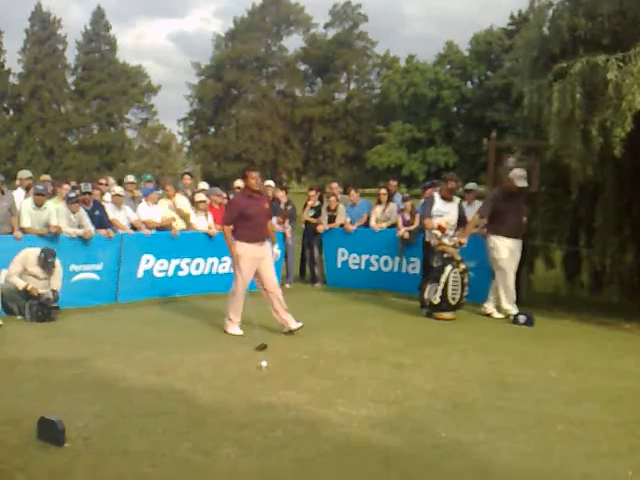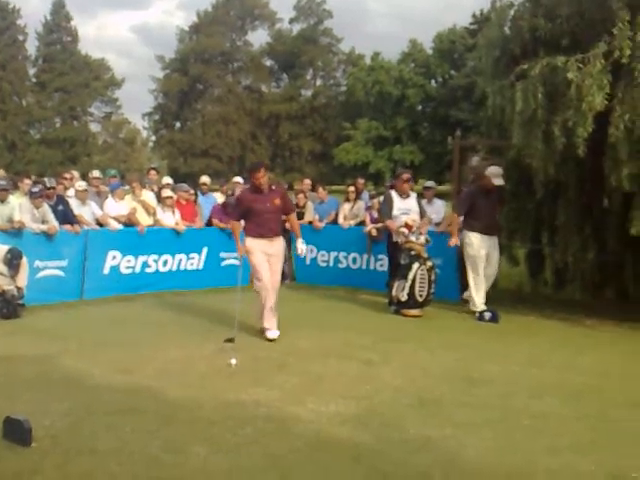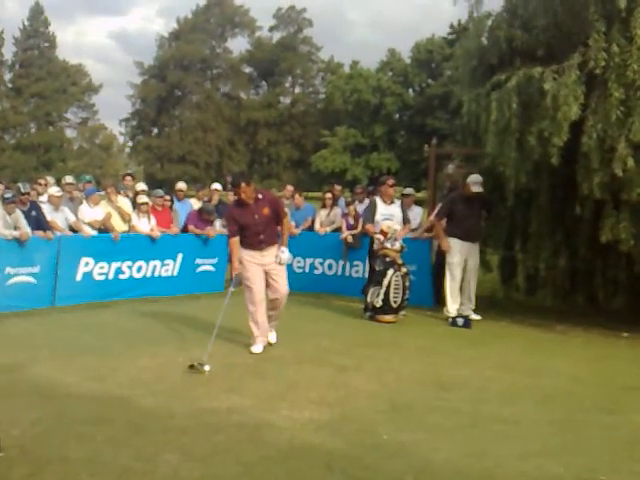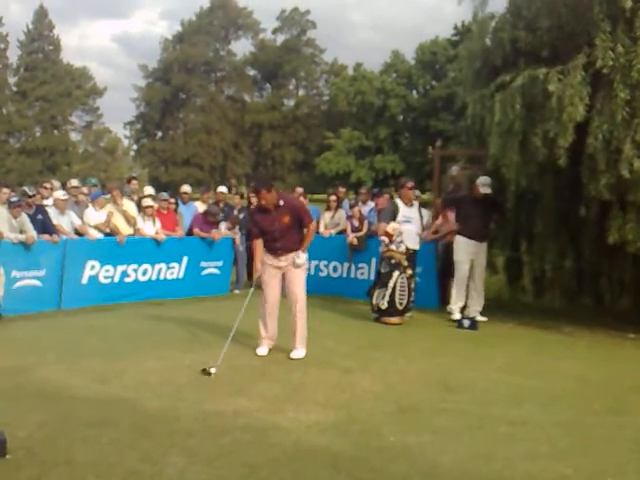
dt=0.5s
person 1, frame 1
left shoulder: (264, 199)
right shoulder: (237, 201)
right elbow: (226, 226)
left wrist: (274, 244)
right wrist: (232, 249)
left hip: (264, 247)
right hip: (245, 248)
left knee: (272, 286)
right knee: (240, 287)
left ankle: (287, 322)
right ankle: (231, 323)
person 1, frame 2
left shoulder: (279, 193)
right shoulder: (244, 196)
left elbow: (291, 215)
right elbow: (235, 220)
left wrist: (299, 239)
right wrist: (238, 243)
left hip: (277, 242)
right hip: (255, 243)
left knee: (274, 284)
right knee: (265, 282)
left ankle: (270, 322)
right ankle: (268, 324)
person 1, frame 3
left shoulder: (270, 199)
right shoulder: (233, 211)
left elbow: (284, 221)
right elbow: (234, 237)
left wrist: (284, 246)
right wrist: (234, 261)
left hip: (273, 251)
right hip: (249, 255)
left knee: (281, 291)
right knee: (256, 297)
left ankle: (271, 324)
right ankle: (259, 338)
person 1, frame 4
left shoulder: (293, 204)
right shoulder: (256, 213)
left elbow: (311, 227)
right elbow: (257, 239)
left wrist: (303, 251)
right wrist: (257, 263)
left hip: (294, 257)
right hip: (270, 258)
left knee: (297, 298)
right knee: (269, 300)
left ankle: (300, 345)
right ankle: (266, 341)
person 2, frame 1
left shoulder: (521, 194)
right shoulder: (496, 196)
right elbow: (479, 216)
left wrist: (523, 217)
right wrist: (465, 235)
left hip: (517, 240)
right hip: (499, 239)
left knee: (507, 275)
right knee: (505, 275)
left ankle: (490, 306)
right ankle: (510, 309)
person 2, frame 2
left shoulder: (497, 191)
right shoulder: (471, 192)
right elbow: (457, 214)
left wrist: (496, 219)
right wrist: (454, 235)
left hip: (492, 236)
right hip: (474, 235)
left knee: (492, 270)
right knee: (476, 272)
left ankle: (471, 296)
right ankle: (477, 306)
person 2, frame 3
left shoulder: (481, 200)
right shoulder: (453, 199)
left elbow: (488, 213)
right elbow: (437, 219)
left wrist: (480, 223)
right wrist: (442, 239)
left hip: (474, 243)
right hip: (456, 242)
left knee: (471, 278)
right knee: (454, 277)
left ankle: (466, 309)
right ankle: (451, 312)
person 2, frame 4
left shoulder: (491, 202)
right shoulder: (462, 199)
left elbow: (502, 214)
right elbow: (440, 203)
left wrist: (490, 224)
left hip: (482, 243)
right hip: (464, 240)
left knee: (478, 278)
right knee: (461, 274)
left ankle: (473, 311)
right ankle: (455, 309)
person 3, frame 1
left shoulder: (457, 202)
right shoulder: (432, 198)
left elbow: (463, 224)
right elbow: (425, 219)
left wrist: (460, 236)
right wrist: (434, 230)
right hip: (431, 241)
right knee: (429, 273)
right ankle: (426, 303)
person 3, frame 2
left shoulder: (414, 197)
right shoulder: (390, 196)
left elbow: (424, 216)
right elbow: (386, 220)
left wrist: (423, 226)
right wrist: (398, 230)
right hip: (396, 240)
right knee: (396, 272)
right ankle: (394, 301)
person 3, frame 3
left shoulder: (399, 204)
right shoulder: (374, 203)
left elbow: (407, 223)
right elbow: (367, 224)
left wrist: (404, 231)
right wrist: (377, 234)
right knee: (375, 277)
person 3, frame 4
left shoulder: (417, 205)
right shoulder: (394, 204)
left elbow: (421, 227)
right elbow: (383, 224)
right wrist: (385, 237)
left hip: (412, 249)
right hip: (395, 249)
left knee: (408, 280)
right knee: (391, 278)
left ankle: (404, 307)
right ankle: (383, 306)
